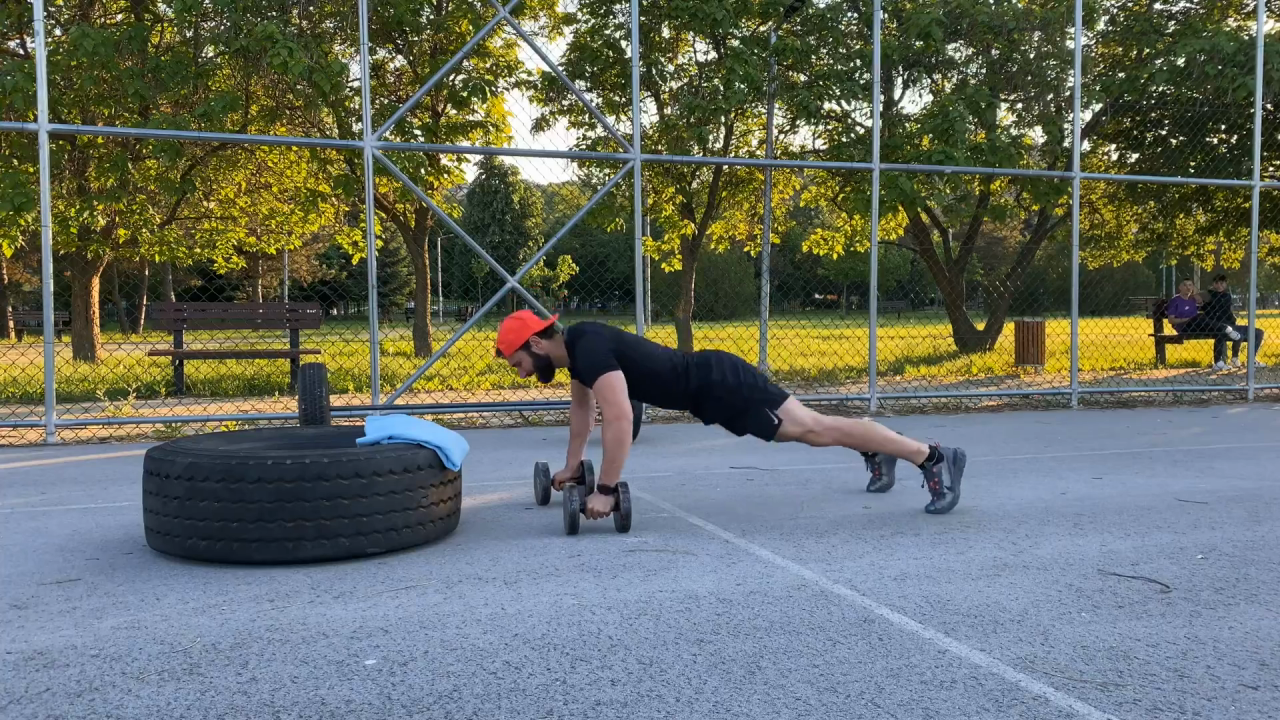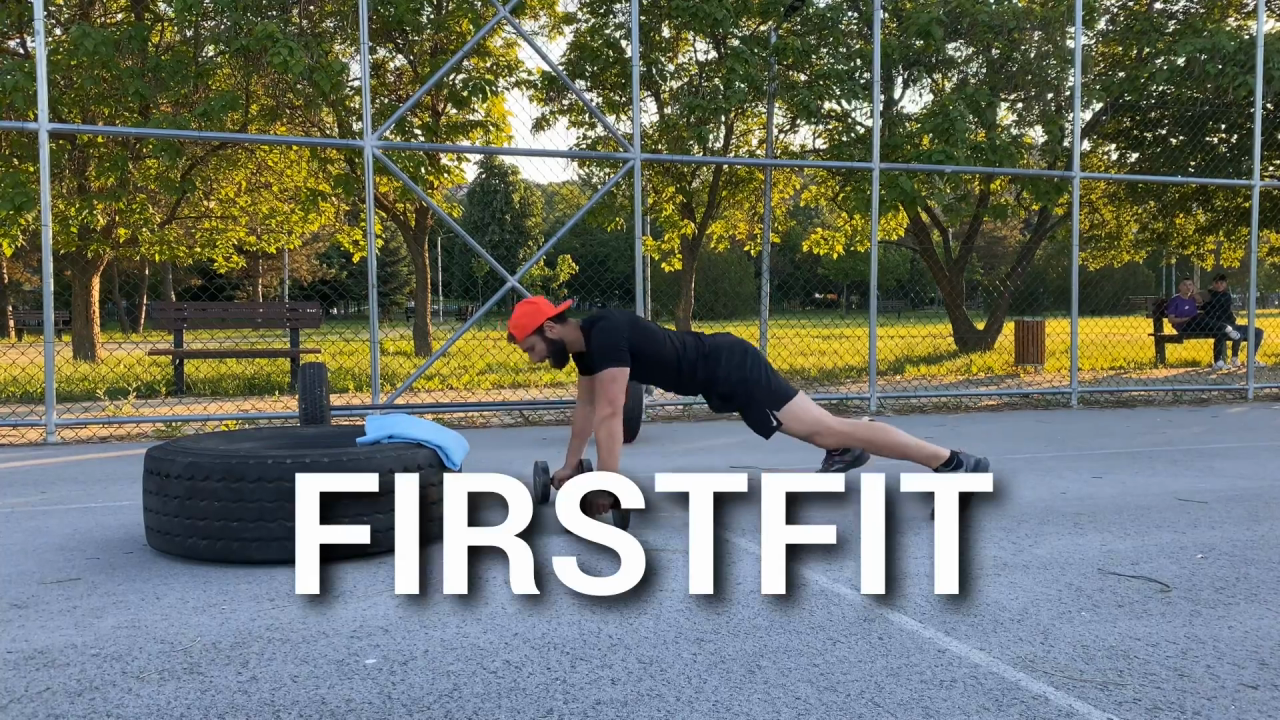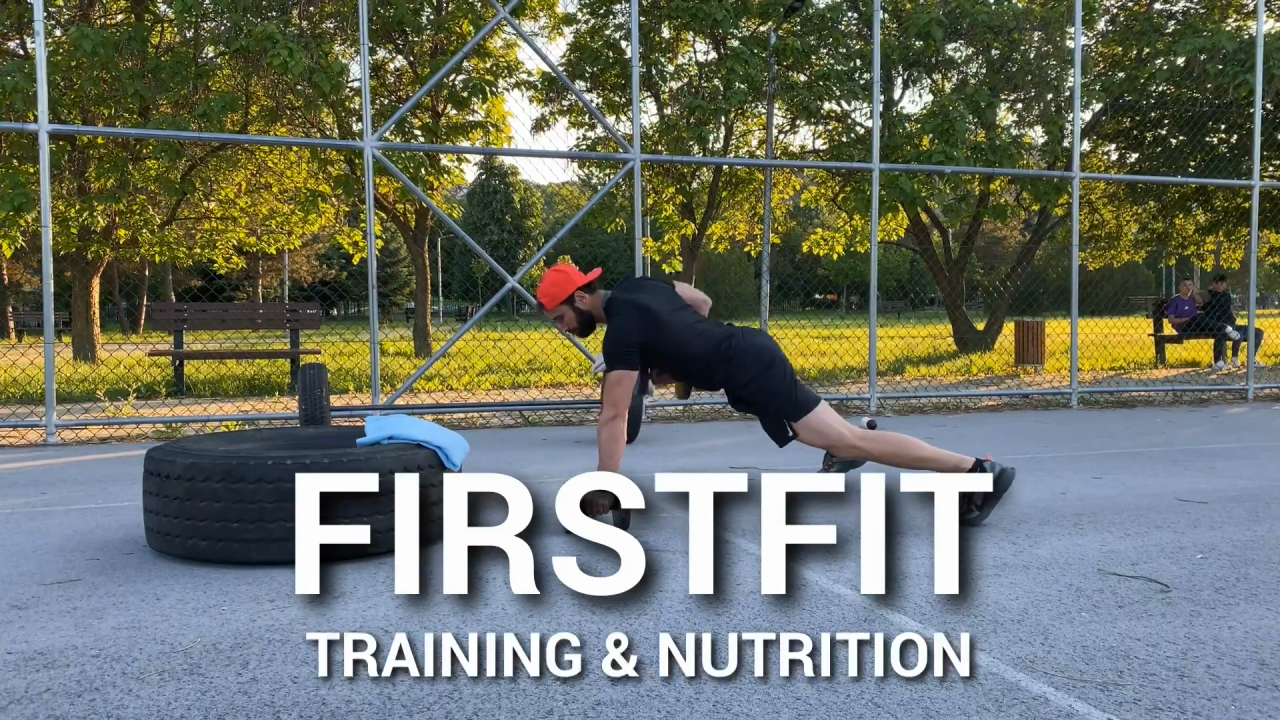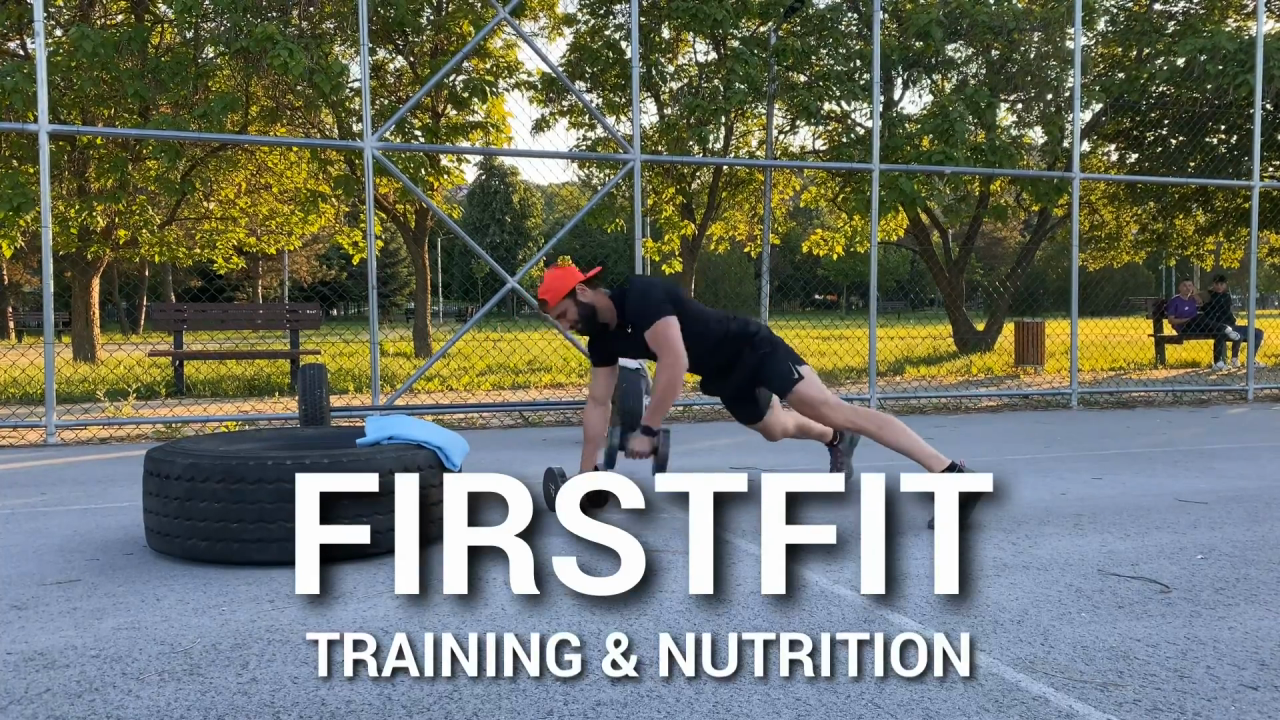
dt=1s
person 1, frame 1
left shoulder: (588, 347)
right shoulder: (575, 348)
left elbow: (619, 417)
right elbow: (581, 405)
left wrist: (605, 491)
right wrist: (570, 466)
left hip: (717, 384)
right hip: (708, 381)
left knee: (814, 429)
right knee: (795, 426)
left ankle: (935, 458)
right ankle: (877, 451)
person 1, frame 2
left shoulder: (606, 334)
right shoulder: (587, 343)
left elbow: (611, 415)
right elbow: (586, 405)
left wrist: (609, 490)
right wrist: (570, 465)
left hip: (729, 368)
right hip: (717, 362)
left knee: (825, 428)
left ankle: (954, 463)
right ankle: (843, 451)
person 1, frame 3
left shoulder: (621, 329)
right shoulder: (636, 287)
left elbow: (613, 417)
right elbow: (700, 300)
left wrist: (605, 491)
left hip: (750, 370)
right hip: (751, 346)
left knee: (851, 438)
left ankle: (979, 471)
right ankle: (838, 452)
person 1, frame 4
left shoulder: (640, 294)
right shoulder: (602, 335)
left elbow: (675, 366)
right elbow: (598, 403)
left wrist: (648, 430)
right wrist: (587, 474)
left hip: (752, 348)
right hip: (726, 373)
left knee: (830, 408)
right knee: (776, 427)
left ankle: (951, 475)
right ankle: (836, 439)
